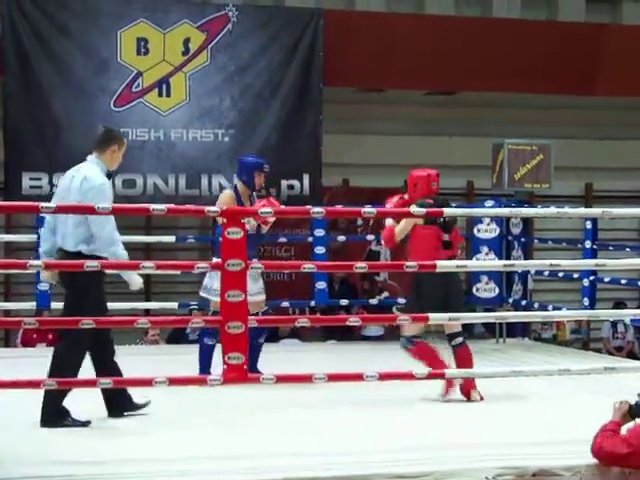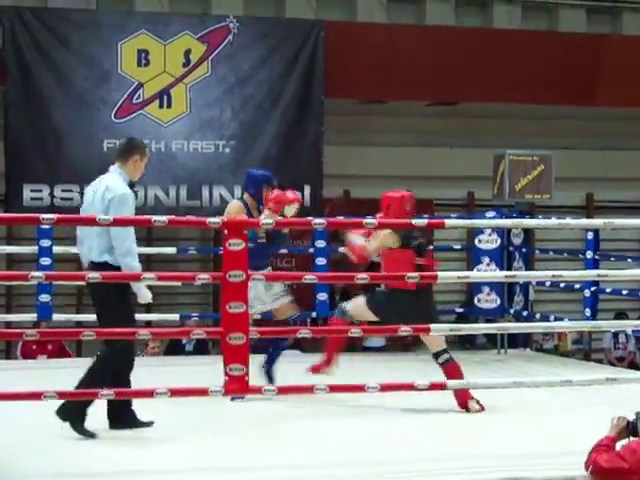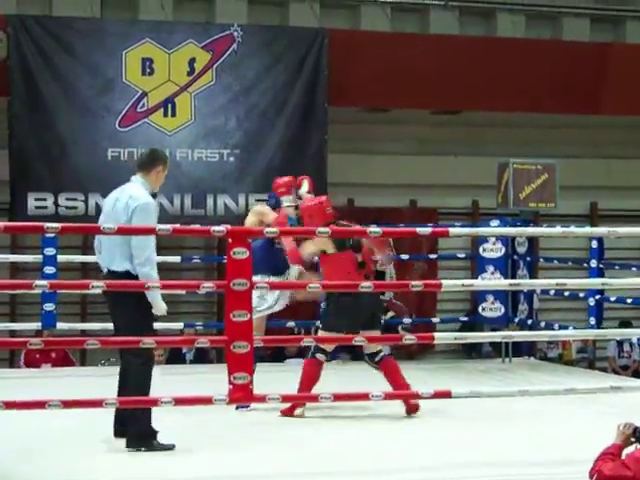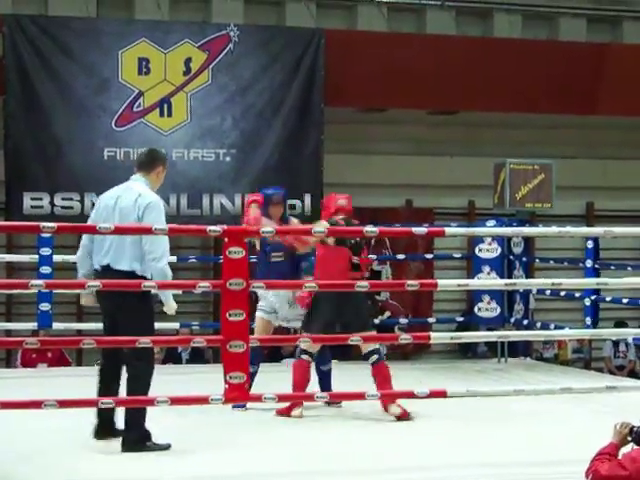
dt=0.3s
person 1, frame 1
left shoulder: (71, 175)
right shoulder: (97, 182)
left elbow: (50, 222)
right elbow: (106, 235)
left wrist: (48, 261)
right wrist: (128, 273)
left hip: (70, 260)
right hip: (85, 264)
left knee: (98, 334)
right knee: (75, 338)
left ankle: (118, 400)
right ankle: (52, 411)
person 1, frame 2
left shoulder: (97, 186)
right shoulder: (121, 192)
left elbow: (82, 234)
right elbow: (124, 244)
right wrist: (139, 286)
left hip: (97, 272)
right hip: (113, 275)
left knee: (118, 344)
right knee: (119, 346)
left ankle: (121, 414)
right ankle: (74, 407)
person 1, frame 3
left shoulder: (115, 196)
right shoulder: (144, 201)
left elbow: (99, 244)
right elbow: (144, 255)
right wrist: (155, 297)
left hip: (112, 282)
right hip: (130, 285)
left knee: (130, 354)
right knee: (140, 356)
left ankle: (126, 424)
right ankle: (138, 431)
person 1, frame 4
left shoulder: (107, 196)
right shoulder: (150, 201)
left elbow: (86, 245)
right elbow: (156, 253)
left wrist: (85, 284)
right wrist: (167, 295)
left hip: (105, 282)
right hip: (131, 285)
left knee: (111, 354)
right knee: (140, 359)
left ankle: (105, 424)
right ankle: (135, 435)
person 2, frame 1
left shoulder: (417, 209)
right shoulder: (445, 208)
left elbow: (389, 240)
left hip: (427, 278)
right hip: (450, 277)
left knee: (410, 338)
right knee: (456, 335)
right ankle: (470, 388)
person 2, frame 2
left shoulder: (391, 232)
left elbow: (361, 255)
left wrist: (352, 236)
left hip: (395, 297)
right hip: (421, 298)
left knee: (344, 312)
right knee: (440, 352)
left ankle: (328, 362)
right ankle: (466, 399)
person 2, frame 3
left shoulder: (325, 238)
left elbow: (297, 257)
right elbow: (381, 248)
left hip: (345, 300)
right hip: (368, 298)
left knee: (320, 352)
right knee: (376, 353)
left ankle: (298, 404)
right ankle: (408, 397)
person 2, frame 4
left shoulder: (330, 226)
left hip: (325, 300)
right hip: (356, 299)
left knee: (305, 353)
right knee: (372, 352)
left ankle: (296, 405)
right ankle: (391, 405)
person 3, frame 1
left shoulder: (254, 198)
right shoulder: (228, 196)
right elbow: (222, 234)
left wrist: (265, 224)
right wrist: (249, 221)
left knee: (260, 316)
right knee: (216, 317)
left ankle: (252, 368)
right ankle: (204, 372)
person 3, frame 2
left shoulder: (265, 207)
right shoulder: (237, 207)
left elbow: (276, 241)
right elbow: (246, 237)
left wrist: (288, 215)
right wrist: (267, 214)
left hip: (263, 273)
left knee: (291, 319)
left ankle: (268, 366)
person 3, frame 3
left shoulder: (277, 215)
right shoulder: (260, 211)
right elbow: (290, 227)
left wrist: (304, 198)
right wrist: (288, 202)
left hip: (284, 276)
right hip: (259, 282)
person 3, frame 4
left shoulder: (293, 223)
right shoulder: (259, 223)
left elbow: (306, 251)
right wrist: (254, 215)
left hip: (295, 291)
right hip: (271, 293)
right knee: (258, 343)
left ankle: (326, 393)
